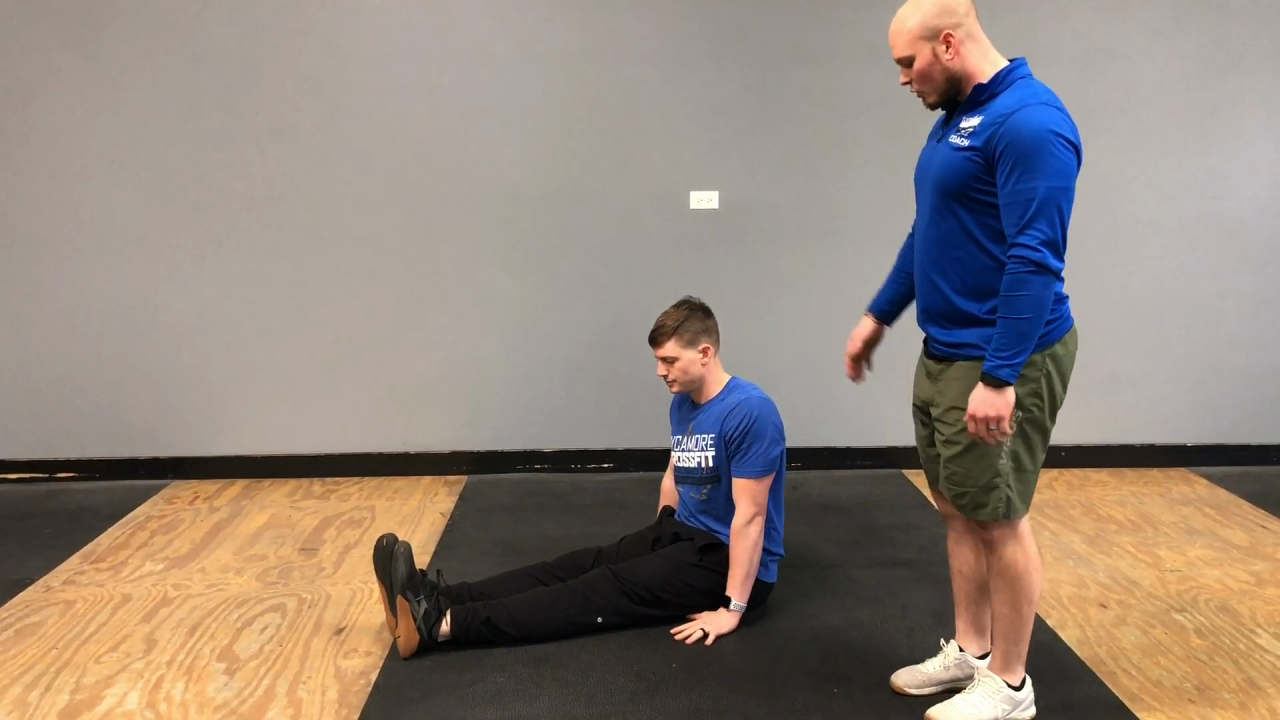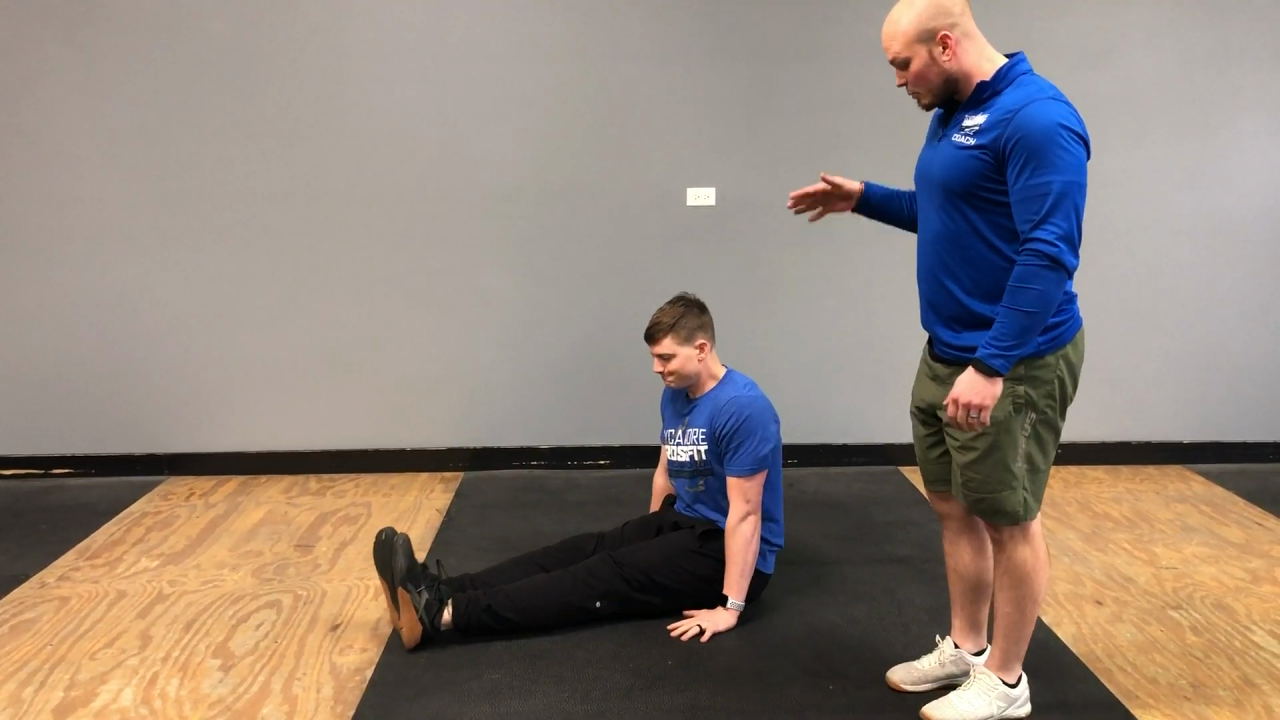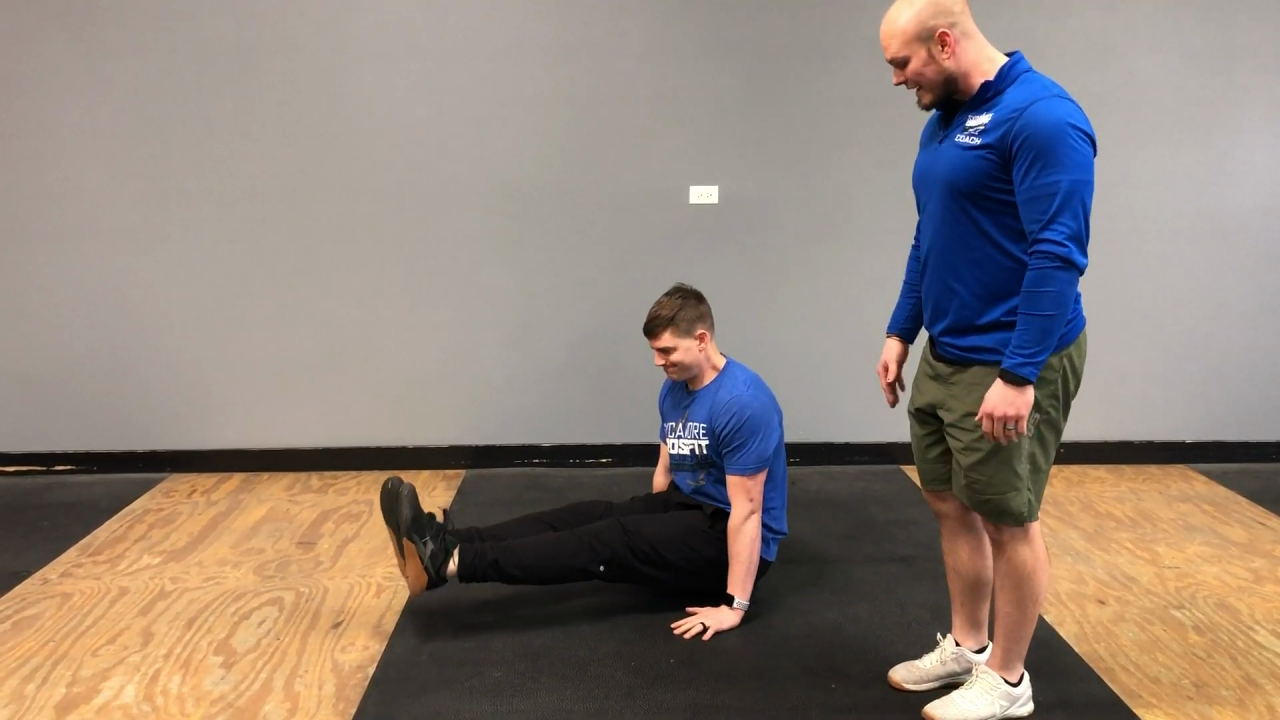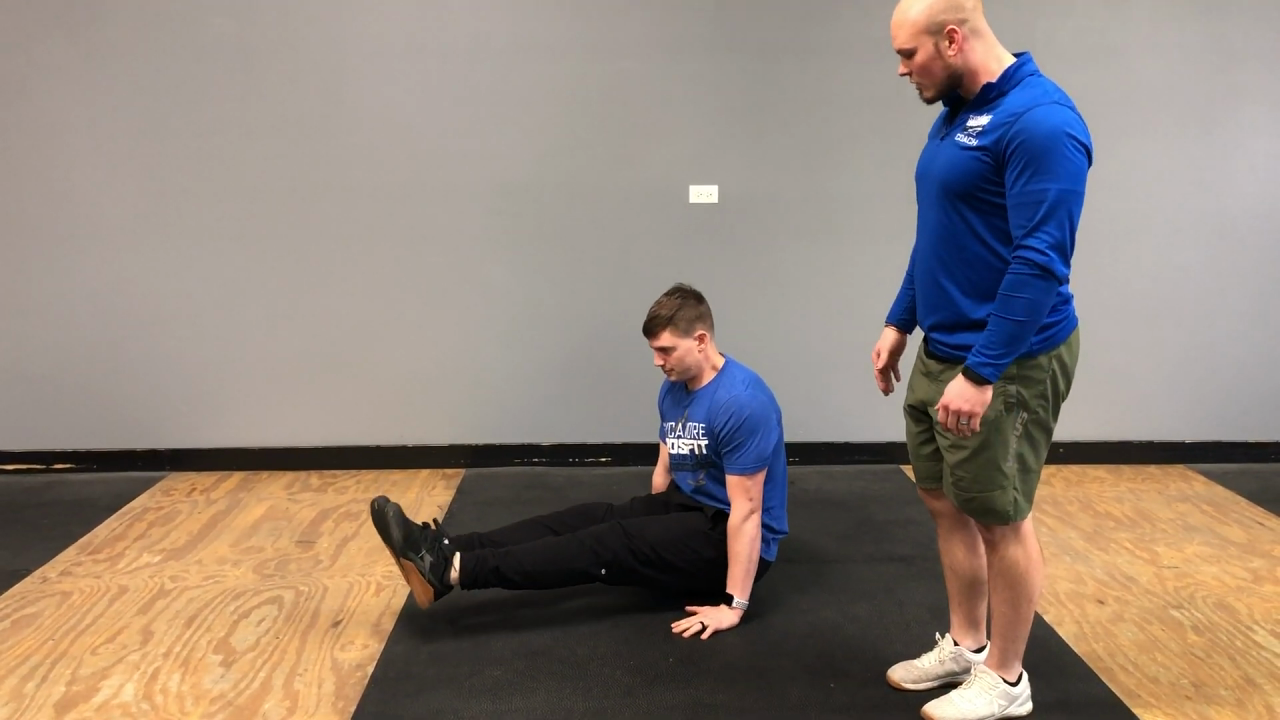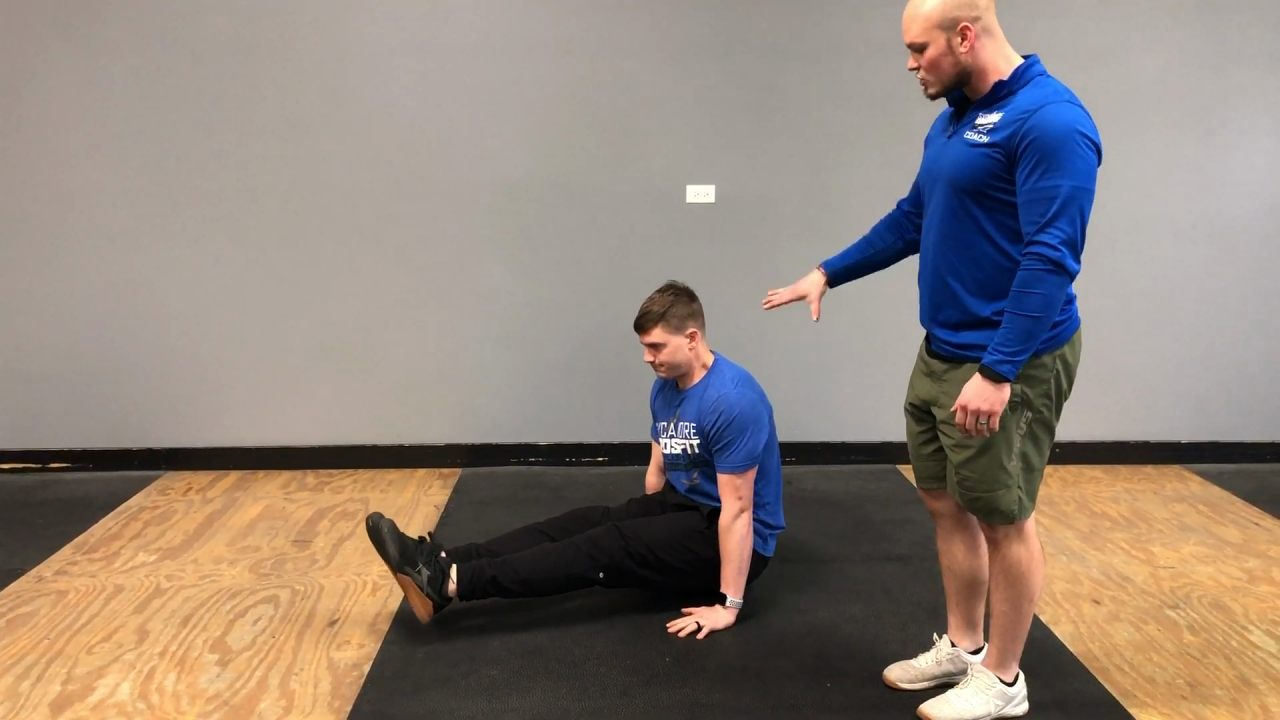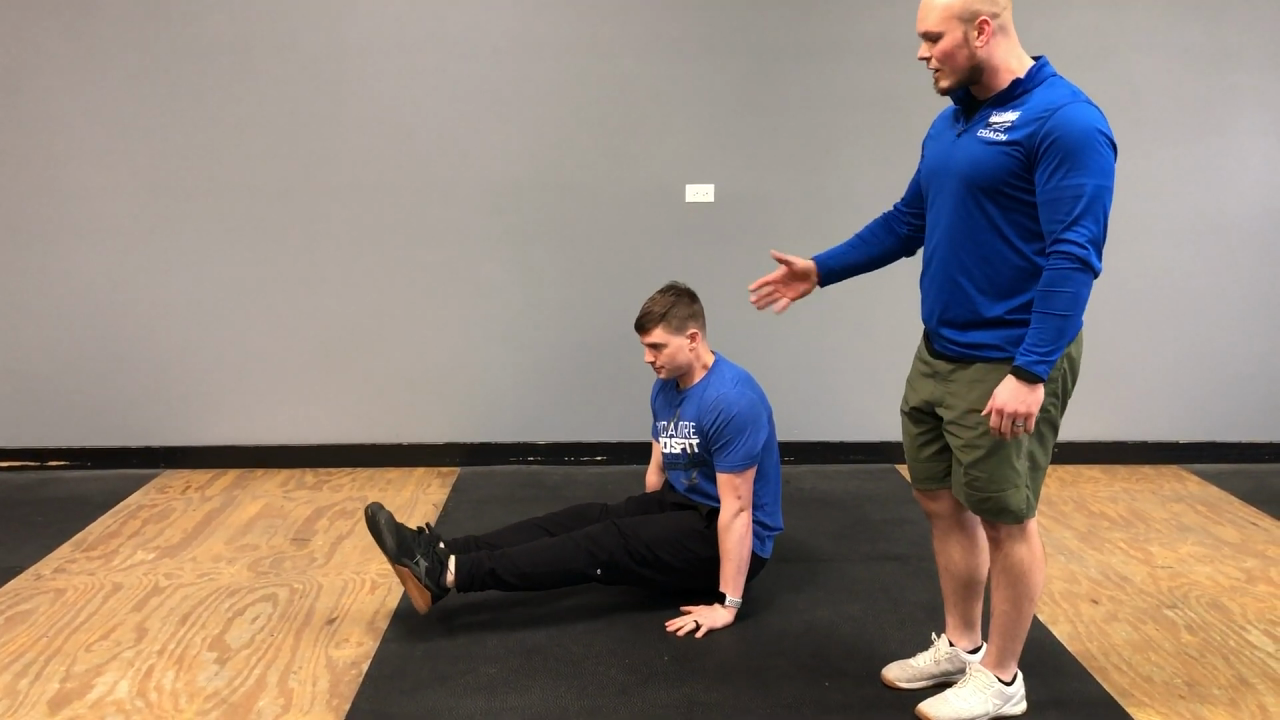
dt=0.5s
person 1, frame 1
left shoulder: (1029, 122)
right shoulder: (954, 117)
left elbow: (1034, 260)
left wrist: (998, 376)
right wrist: (879, 314)
left hip: (1001, 364)
right hip: (943, 354)
left knee: (997, 519)
right knee: (957, 508)
right ankle: (968, 650)
person 1, frame 2
left shoulder: (1037, 118)
right shoulder: (952, 115)
left elbow: (1049, 254)
left wrist: (992, 365)
right wrist: (861, 196)
left hip: (1013, 363)
right hip: (945, 352)
left knee: (1008, 519)
right knee: (954, 506)
right ankle: (964, 648)
person 1, frame 3
left shoulder: (1041, 117)
right shoulder: (943, 120)
left elbow: (1059, 255)
left wrist: (1016, 374)
right wrist: (900, 332)
left hip: (1012, 365)
right hip: (945, 356)
left knee: (1009, 519)
right knee: (949, 504)
right ankle: (966, 645)
person 1, frame 4
left shoulder: (1040, 122)
right shoulder: (955, 114)
left elbow: (1040, 262)
left wrist: (981, 372)
right wrist: (899, 321)
left hip: (1006, 363)
right hip: (941, 351)
left knee: (1000, 518)
right knee: (945, 503)
right ankle: (964, 644)
person 1, frame 5
left shoulder: (1049, 121)
right shoulder: (954, 120)
left elbow: (1053, 258)
right elbow: (912, 222)
left wrist: (996, 372)
right wrist: (829, 271)
left hip: (1006, 366)
right hip: (941, 352)
left knee: (1003, 519)
right knee: (945, 502)
right ankle: (961, 646)
person 1, frame 6
left shoulder: (1065, 121)
right shoulder: (950, 121)
left elbow: (1074, 257)
right elbow: (908, 221)
left wrist: (1029, 372)
right wrist: (820, 270)
left hip: (1007, 364)
right hip: (937, 352)
left knee: (1006, 519)
right knee: (941, 501)
right ankle: (959, 644)
person 2, frame 1
left shoulder: (749, 411)
right shoulder: (684, 404)
left elbow: (749, 515)
left wrist: (732, 608)
right wrist: (655, 546)
left hip: (729, 560)
right hip: (686, 533)
left knee: (607, 590)
right knee: (580, 565)
left ankle: (441, 624)
right ankle: (438, 602)
person 2, frame 2
left shoulder: (742, 408)
right shoulder: (675, 396)
left elbow: (745, 513)
left wrist: (730, 608)
right wrist: (650, 541)
left hip: (728, 551)
right hip: (687, 524)
left knee: (607, 575)
right knee: (583, 550)
left ankle: (443, 614)
right ankle: (440, 594)
person 2, frame 3
left shoulder: (743, 403)
right shoulder: (675, 389)
left elbow: (747, 510)
right elbow: (666, 469)
left wrist: (734, 606)
right wrist: (653, 528)
left hip: (728, 540)
right hip: (691, 508)
left knee: (610, 540)
right knee: (588, 516)
left ankle: (447, 561)
right ankle: (445, 548)
person 2, frame 4
left shoulder: (741, 403)
right shoulder: (674, 389)
left elbow: (746, 510)
left wrist: (734, 605)
right wrist: (652, 528)
left hip: (728, 538)
right hip: (689, 507)
left knee: (611, 544)
right knee: (591, 518)
left ankle: (452, 570)
right ankle: (447, 555)
person 2, frame 5
left shoulder: (732, 400)
right shoulder: (666, 388)
left elbow: (737, 509)
right elbow: (658, 469)
left wrist: (728, 606)
right wrist: (648, 529)
left hip: (736, 539)
right hip: (684, 507)
left knee: (609, 547)
right knee: (589, 521)
left ankle: (449, 583)
right ankle: (444, 564)
person 2, frame 6
left shoulder: (732, 401)
right shoulder: (667, 387)
left elbow: (736, 508)
right elbow: (660, 467)
left wrist: (727, 604)
right wrist: (646, 525)
left hip: (730, 537)
right hip: (684, 506)
left knee: (606, 542)
right knee: (587, 518)
left ankle: (448, 574)
right ankle: (443, 557)
